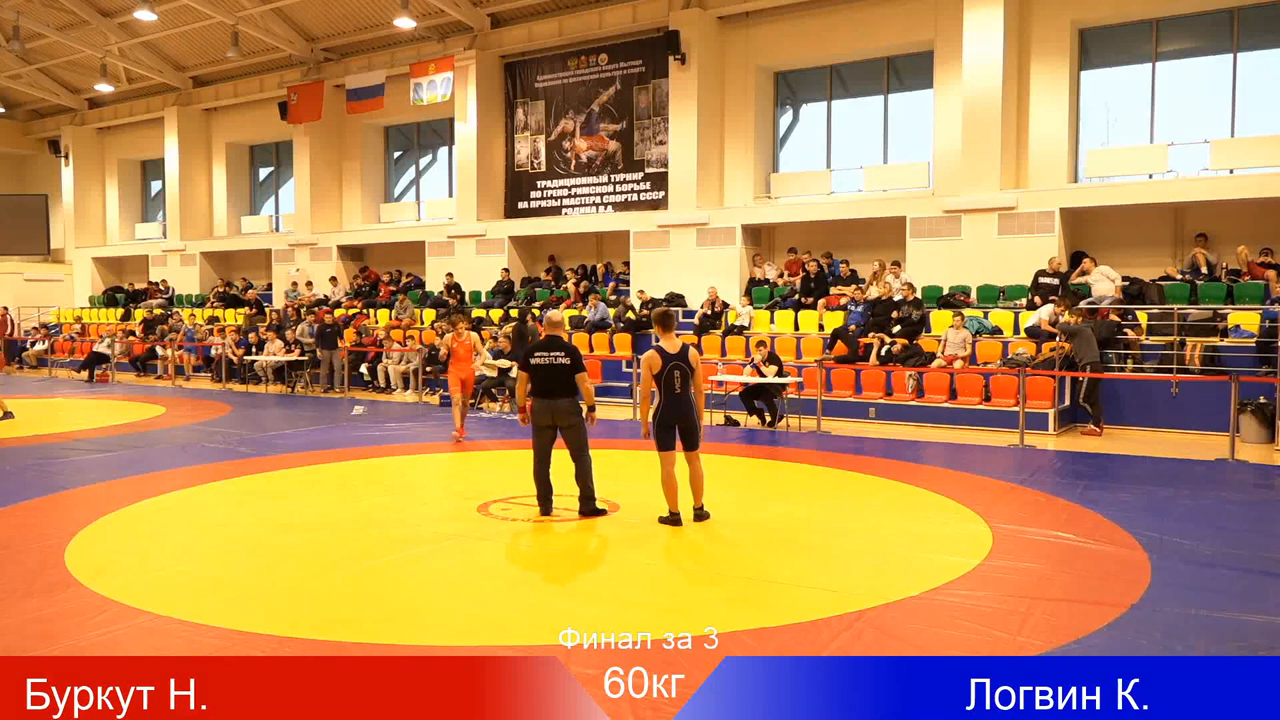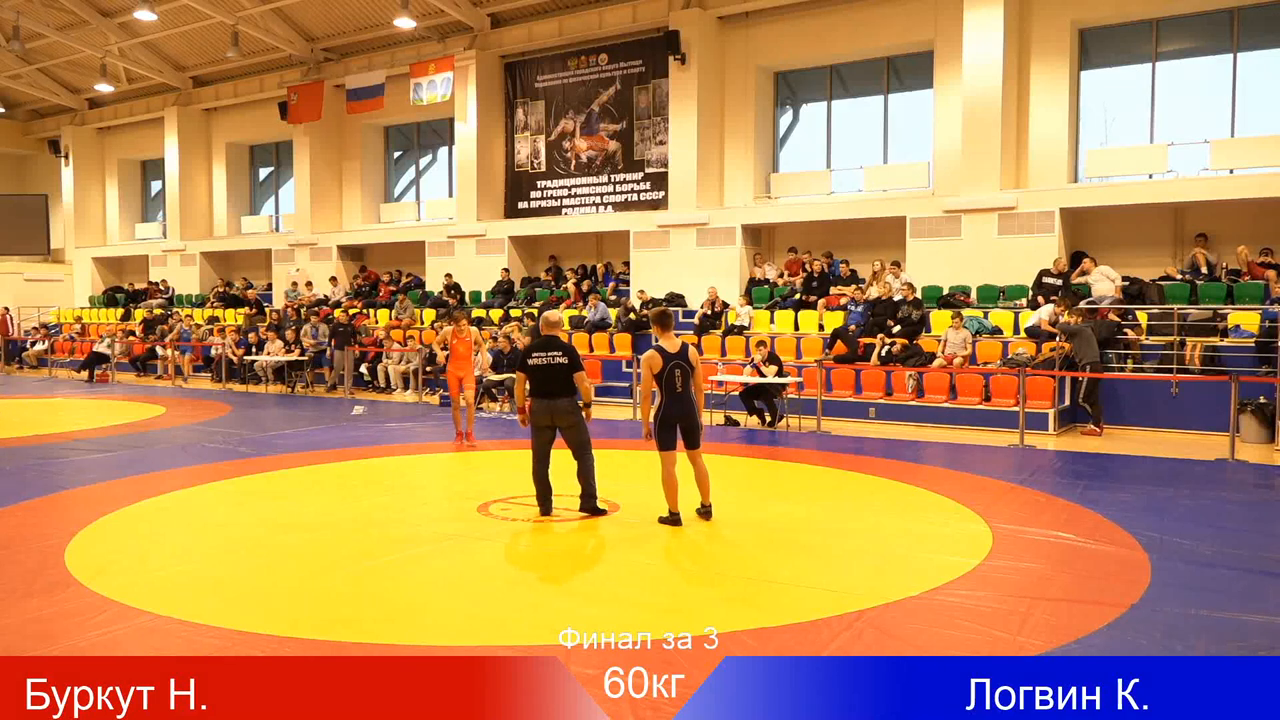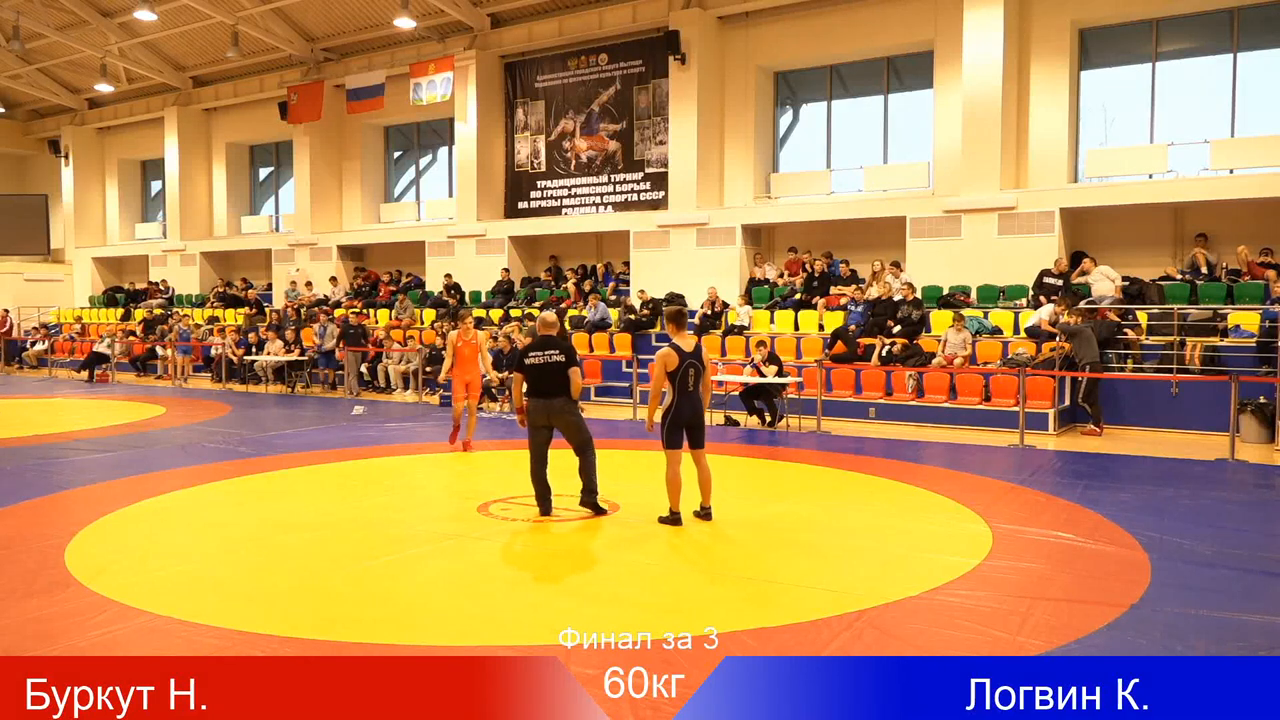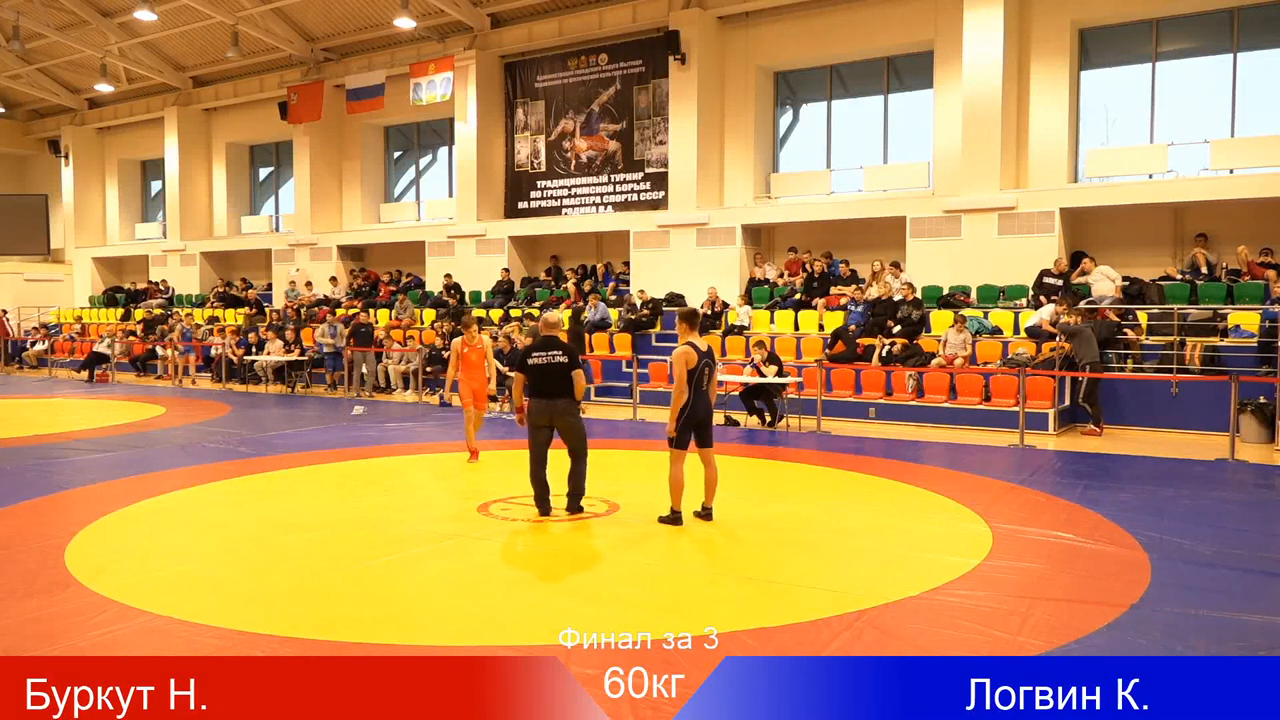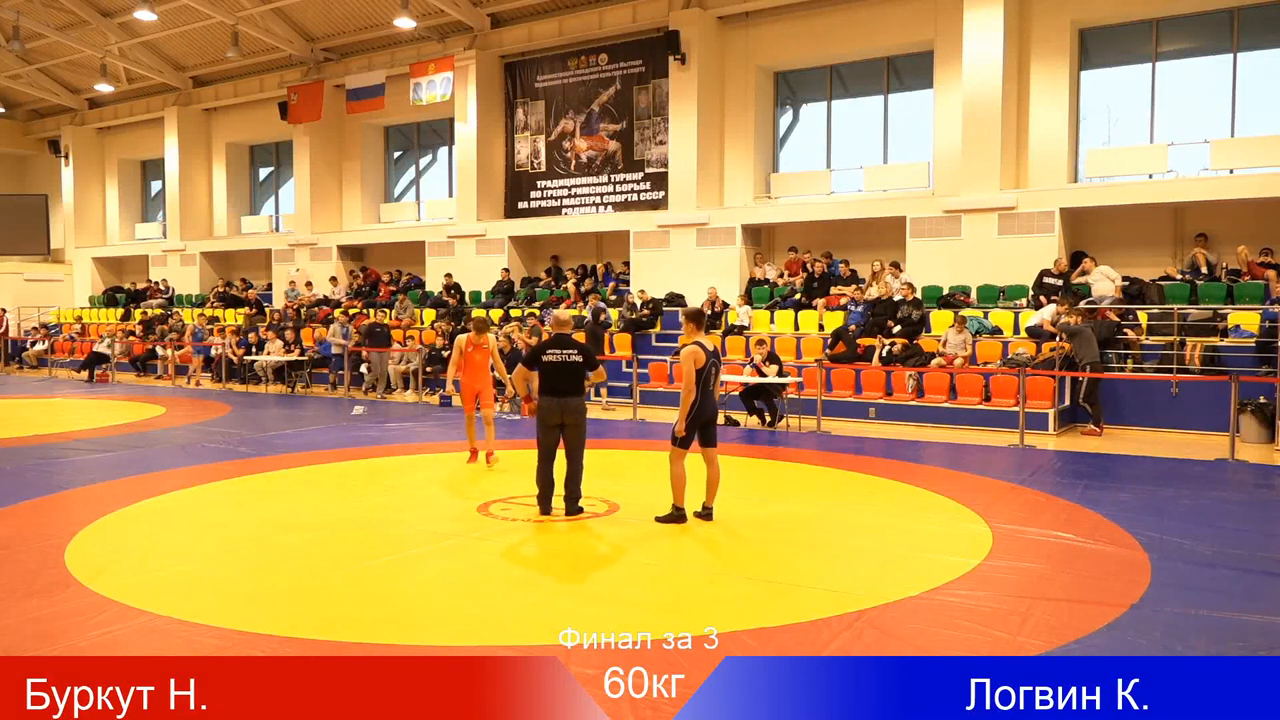
dt=0.4s
person 1, frame 1
left shoulder: (650, 356)
right shoulder: (692, 352)
left elbow: (645, 395)
right elbow: (699, 390)
left wrist: (644, 423)
right wrist: (700, 418)
left hip: (664, 413)
right hip: (687, 411)
left knee: (667, 465)
right knee: (694, 461)
left ankle: (674, 514)
right ankle: (698, 509)
person 1, frame 2
left shoulder: (650, 356)
right shoulder: (691, 351)
left elbow: (646, 395)
right elbow: (699, 388)
left wrist: (646, 424)
right wrist: (699, 416)
left hip: (665, 412)
right hip: (688, 409)
left knee: (668, 465)
right knee: (696, 459)
left ankle: (674, 514)
right ankle: (706, 506)
person 1, frame 3
left shoulder: (665, 353)
right shoulder: (702, 351)
left elbow: (656, 391)
right elbow: (707, 388)
left wrist: (650, 417)
left hip: (675, 410)
right hip: (696, 409)
left knee: (673, 463)
right knee: (701, 460)
left ankle: (674, 514)
right ankle: (706, 508)
person 1, frame 4
left shoulder: (682, 351)
right shoulder: (710, 350)
left elbow: (679, 389)
left wrist: (672, 420)
left hip: (688, 409)
right hip: (705, 409)
left knee: (676, 462)
right knee: (708, 460)
left ankle: (675, 513)
right ankle: (707, 508)
person 1, frame 5
left shoulder: (690, 351)
right shoulder: (715, 349)
left elbow: (688, 388)
left wrist: (681, 420)
left hip: (695, 408)
right hip: (711, 408)
left knee: (676, 458)
right knee: (711, 459)
left ankle: (678, 510)
right ankle: (707, 509)
person 2, frame 1
left shoulder: (532, 350)
right shoulder: (570, 350)
left elbow: (521, 384)
right elbow: (584, 384)
left wrist: (522, 409)
right wrist: (591, 408)
left hip: (541, 407)
right hip: (567, 406)
left knee: (541, 458)
right knee: (581, 456)
left ankle: (545, 506)
right ankle: (587, 504)
person 2, frame 2
left shoulder: (529, 351)
right shoulder: (567, 349)
left elbow: (519, 385)
right elbow: (583, 383)
left wrist: (521, 410)
right wrist: (587, 404)
left hip: (539, 407)
right hip: (566, 406)
left knee: (540, 459)
right knee: (583, 454)
left ankle: (544, 506)
right ankle: (588, 502)
person 2, frame 3
left shoulder: (526, 351)
right shoulder: (566, 348)
left elbow: (516, 385)
right elbow: (576, 380)
left wrist: (519, 410)
right wrist: (574, 401)
left hip: (536, 407)
right hip: (562, 404)
left knee: (538, 458)
right knee: (585, 449)
left ankle: (544, 505)
right ankle: (589, 495)
person 2, frame 4
left shoulder: (528, 351)
right shoulder: (568, 350)
left elbow: (517, 385)
right elbow: (580, 382)
left wrist: (519, 410)
right wrist: (576, 402)
left hip: (538, 407)
right hip: (565, 406)
left knee: (537, 459)
right knee: (578, 454)
left ankle: (543, 505)
right ankle: (574, 501)
person 2, frame 5
left shoulder: (541, 348)
right shoulder: (582, 348)
left elbow: (517, 376)
right elbow: (601, 375)
left wrist: (527, 399)
right wrist: (588, 379)
left hip: (547, 405)
right hip: (574, 405)
left knee: (545, 458)
right knee: (574, 458)
left ankle: (544, 504)
right ankle: (572, 504)
